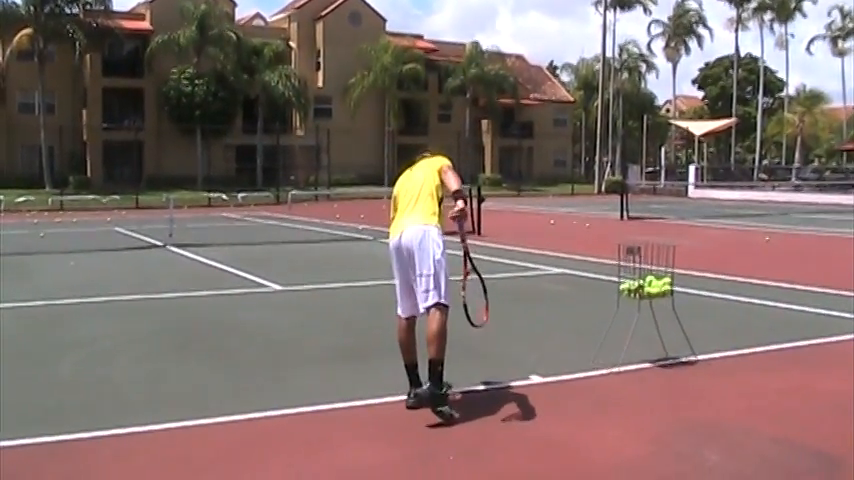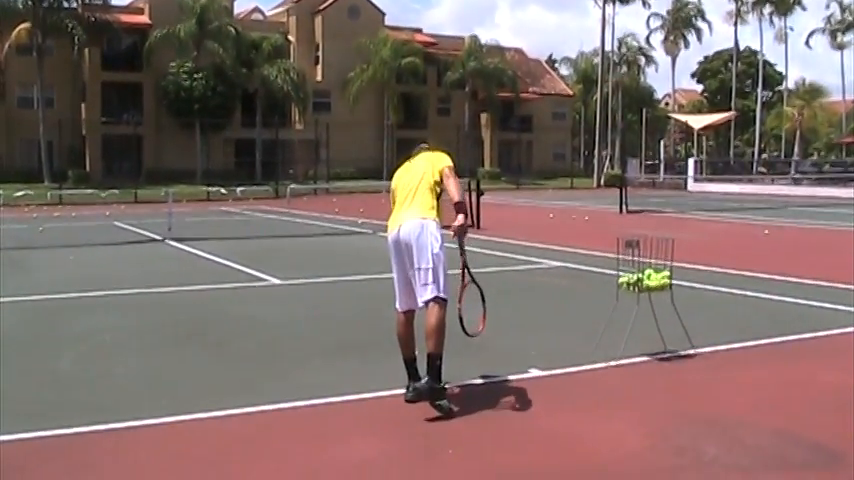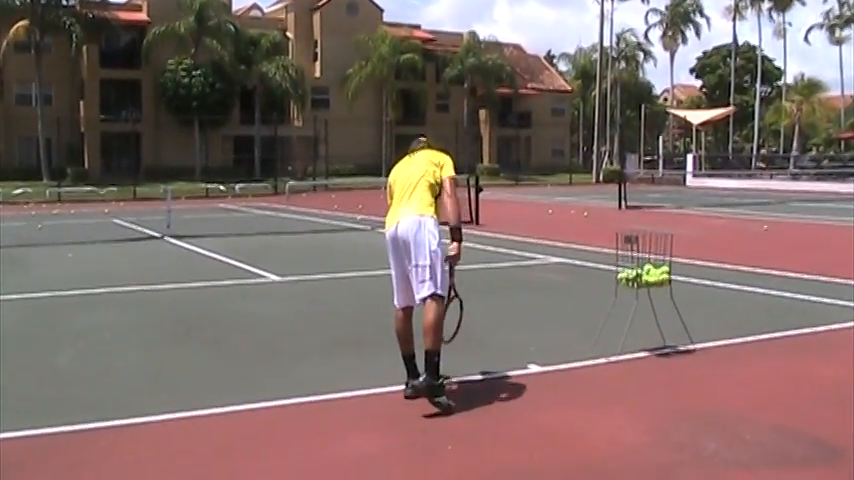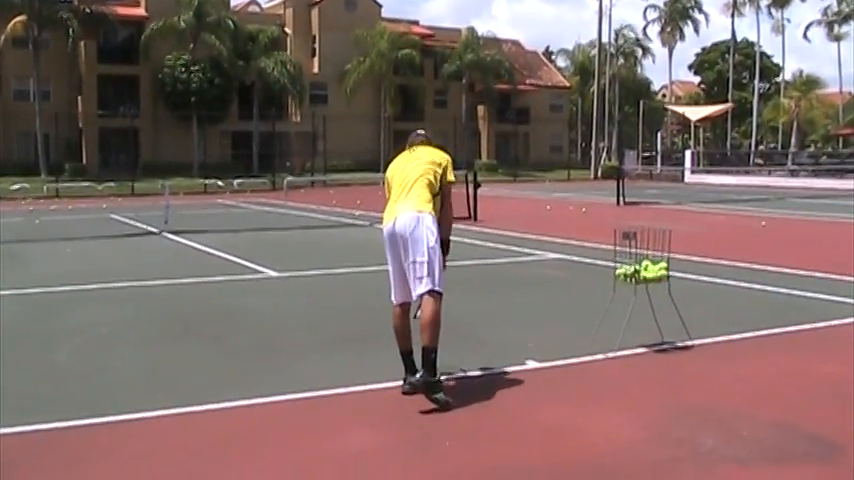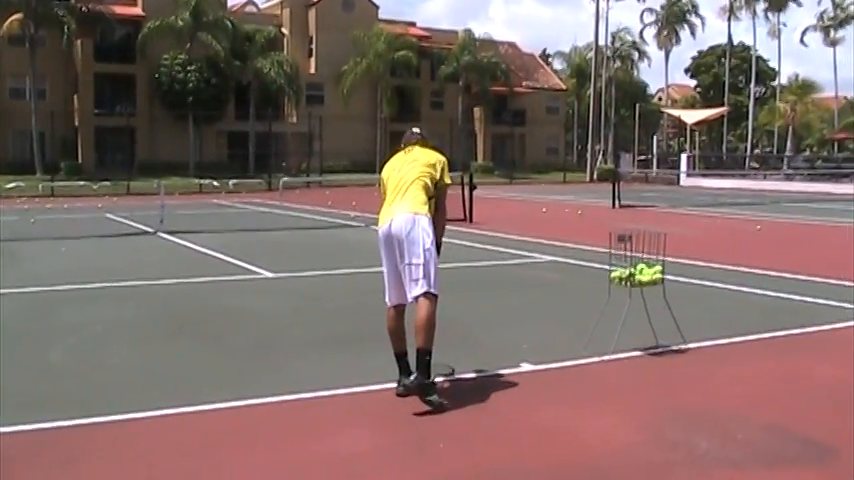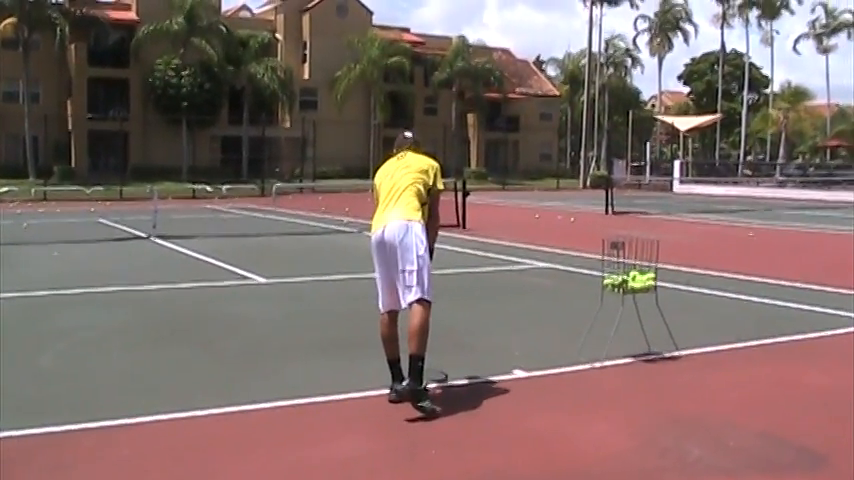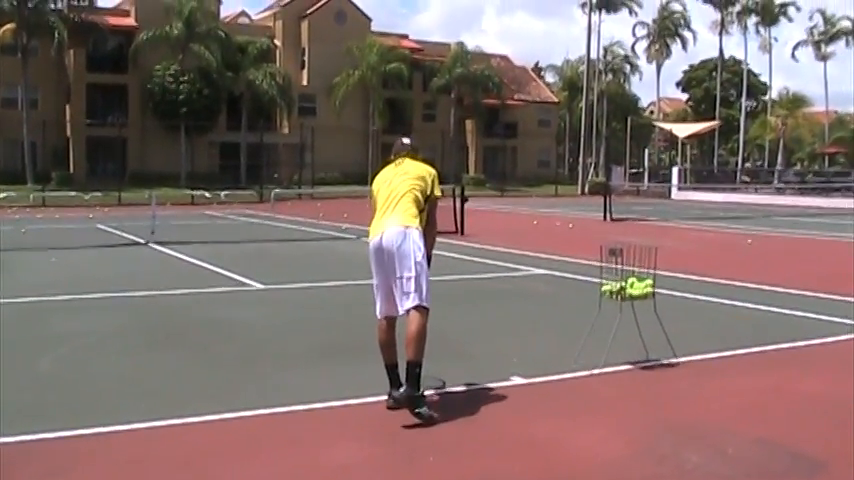
dt=0.2s
person 1, frame 1
left shoulder: (402, 179)
right shoulder: (438, 162)
right elbow: (449, 174)
right wrist: (459, 199)
left hip: (397, 236)
right hip: (423, 231)
left knee: (406, 314)
right knee: (437, 306)
left ankle: (415, 388)
right ankle: (434, 387)
person 1, frame 2
left shoulder: (400, 172)
right shoulder: (438, 157)
right elbow: (450, 179)
right wrist: (460, 211)
left hip: (395, 229)
right hip: (421, 225)
left knee: (404, 308)
right knee: (436, 300)
left ankle: (414, 381)
right ankle: (433, 381)
person 1, frame 3
left shoulder: (397, 168)
right shoulder: (440, 158)
right elbow: (449, 197)
right wrist: (456, 237)
left hip: (393, 226)
right hip: (419, 221)
left knee: (403, 305)
right knee: (433, 297)
left ankle: (412, 378)
right ankle: (431, 378)
person 1, frame 4
left shoulder: (395, 163)
right shoulder: (441, 157)
right elbow: (445, 206)
right wrist: (444, 245)
left hip: (390, 222)
right hip: (417, 218)
left knee: (401, 301)
right knee: (431, 294)
left ankle: (410, 374)
right ankle: (428, 374)
person 1, frame 5
left shoulder: (390, 163)
right shoulder: (436, 158)
right elbow: (440, 209)
right wrist: (437, 244)
left hip: (386, 223)
right hip: (413, 219)
left knee: (395, 303)
right knee: (426, 296)
left ankle: (404, 376)
right ankle: (422, 377)
person 1, frame 6
left shoulder: (383, 169)
right shoulder: (429, 164)
right elbow: (432, 215)
right wrist: (429, 249)
left hip: (379, 230)
right hip: (406, 226)
left knee: (388, 309)
right knee: (419, 302)
left ankle: (397, 382)
right ankle: (414, 383)
person 1, frame 7
left shoulder: (381, 176)
right shoulder: (427, 171)
right elbow: (430, 222)
right wrist: (427, 257)
left hip: (376, 237)
right hip: (404, 233)
left knee: (386, 315)
right knee: (417, 308)
left ankle: (395, 388)
right ankle: (411, 389)
